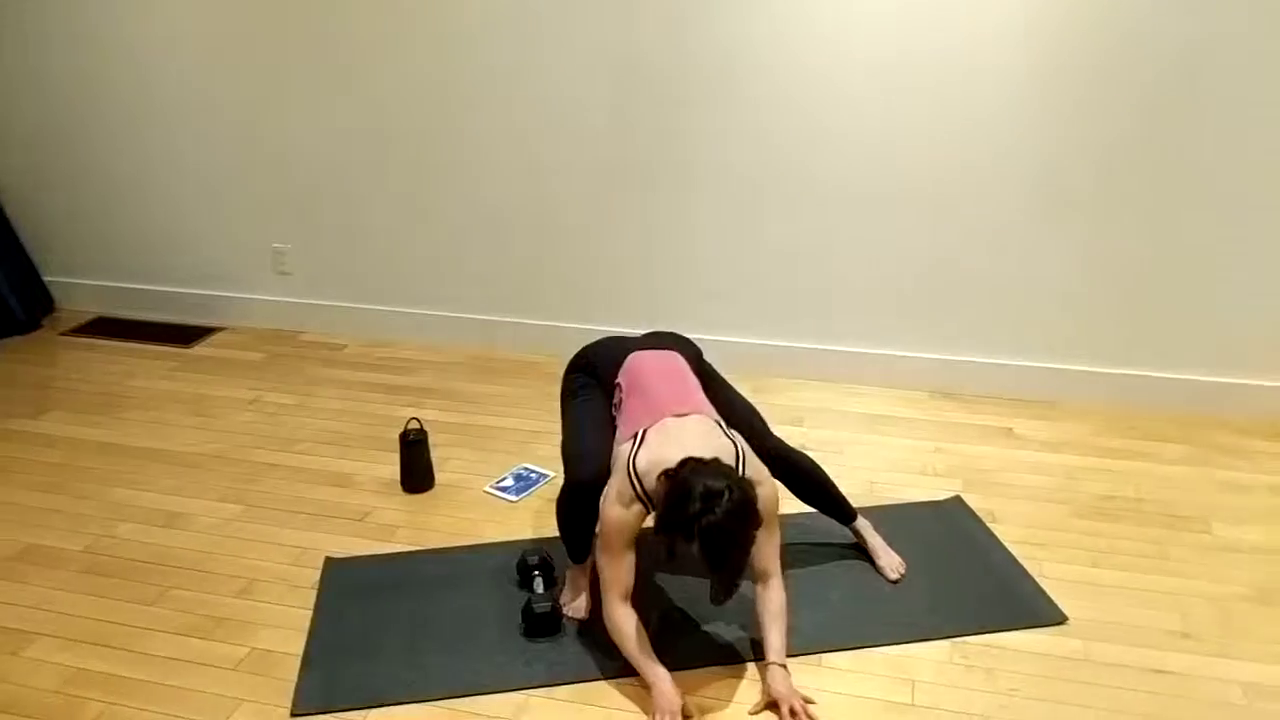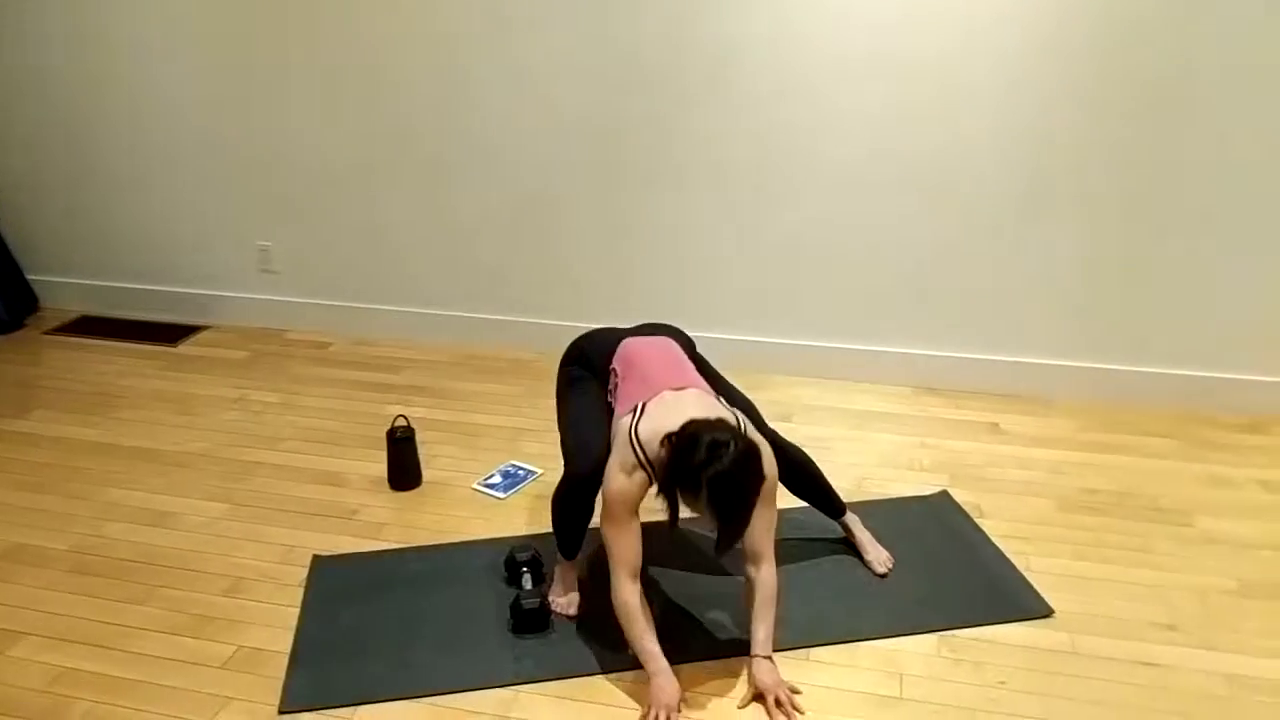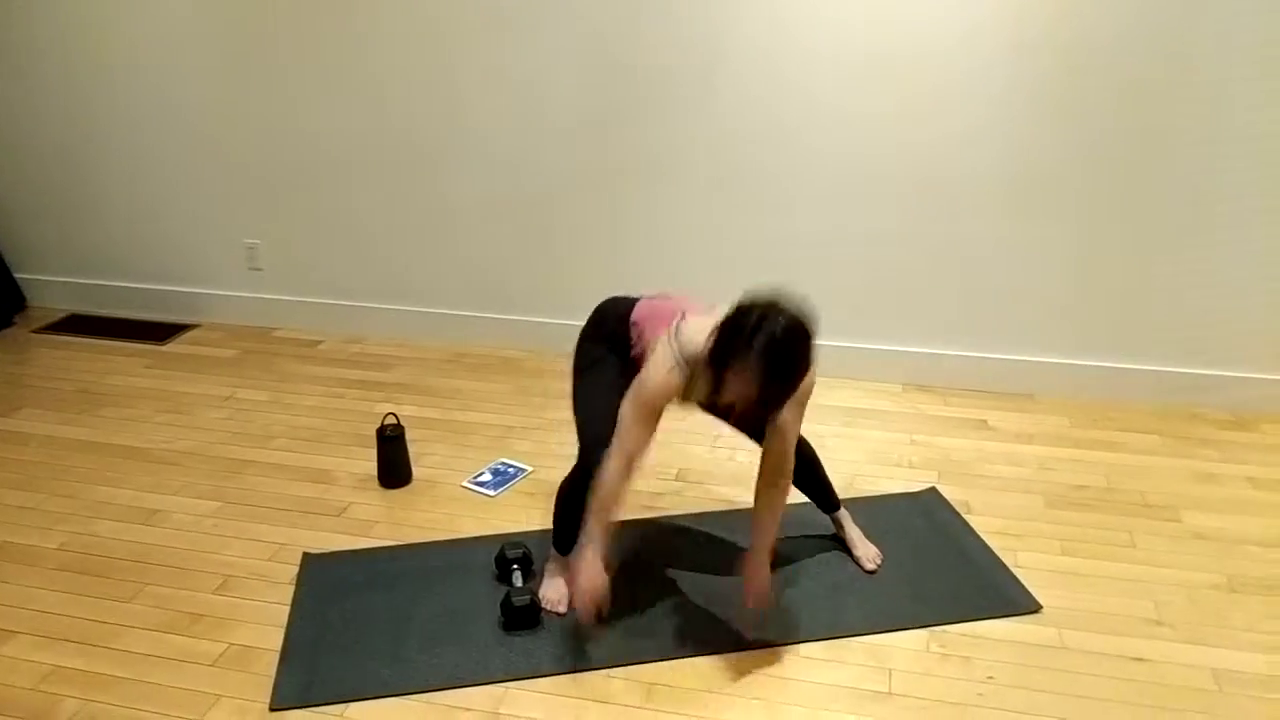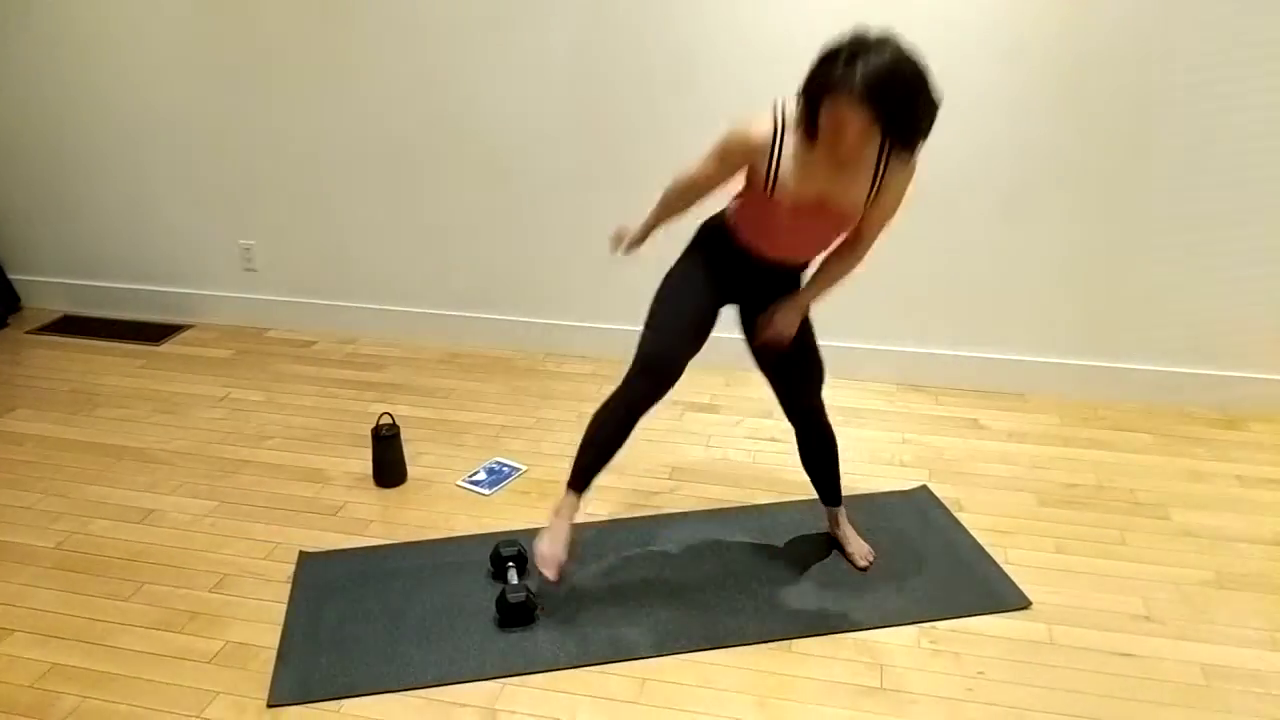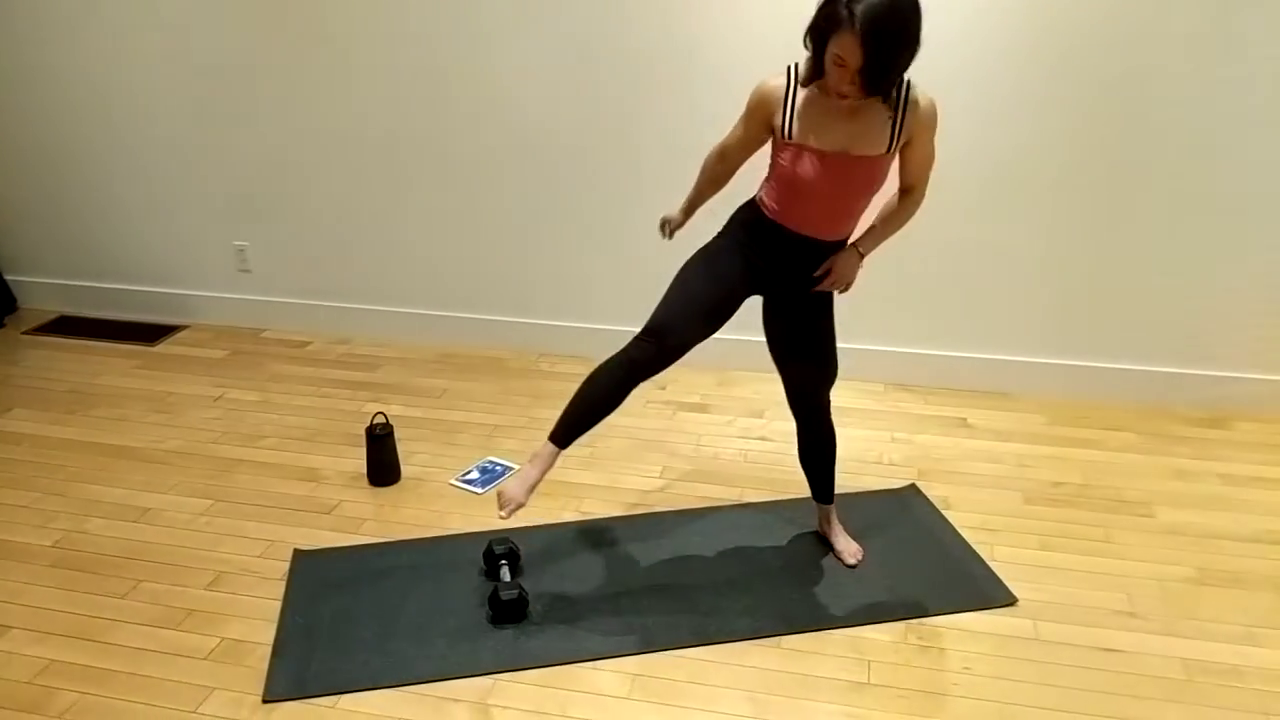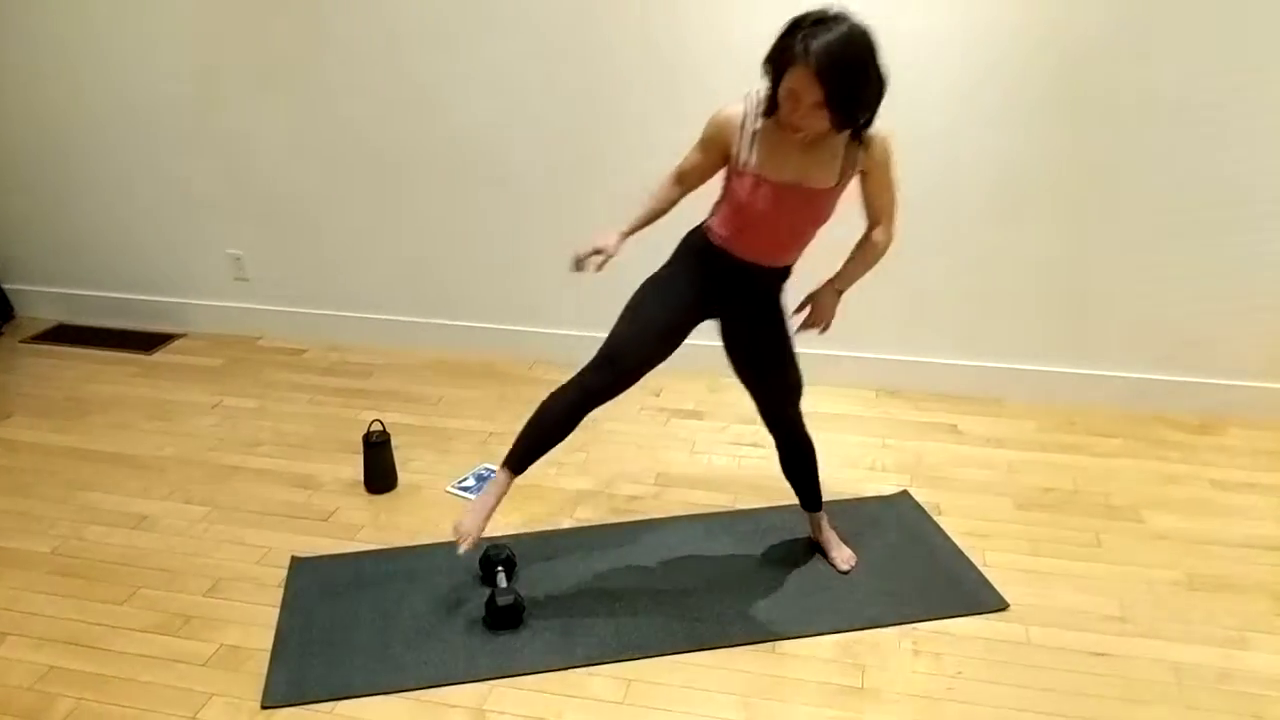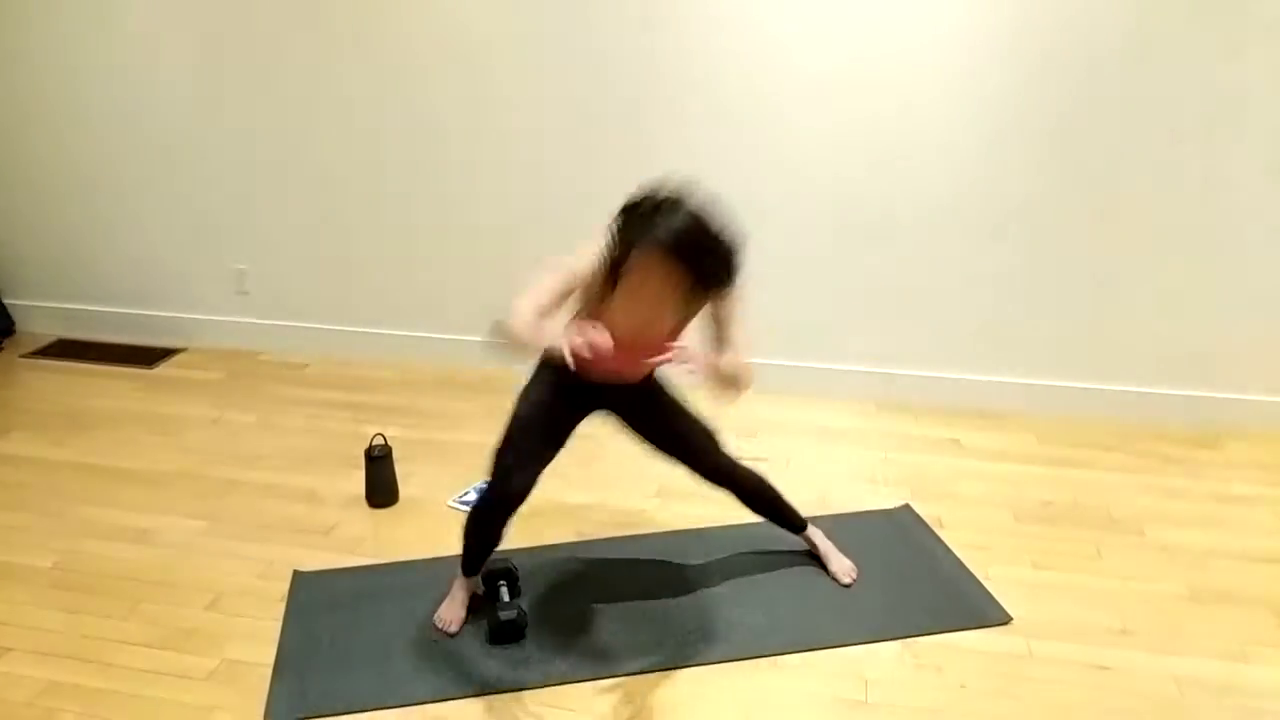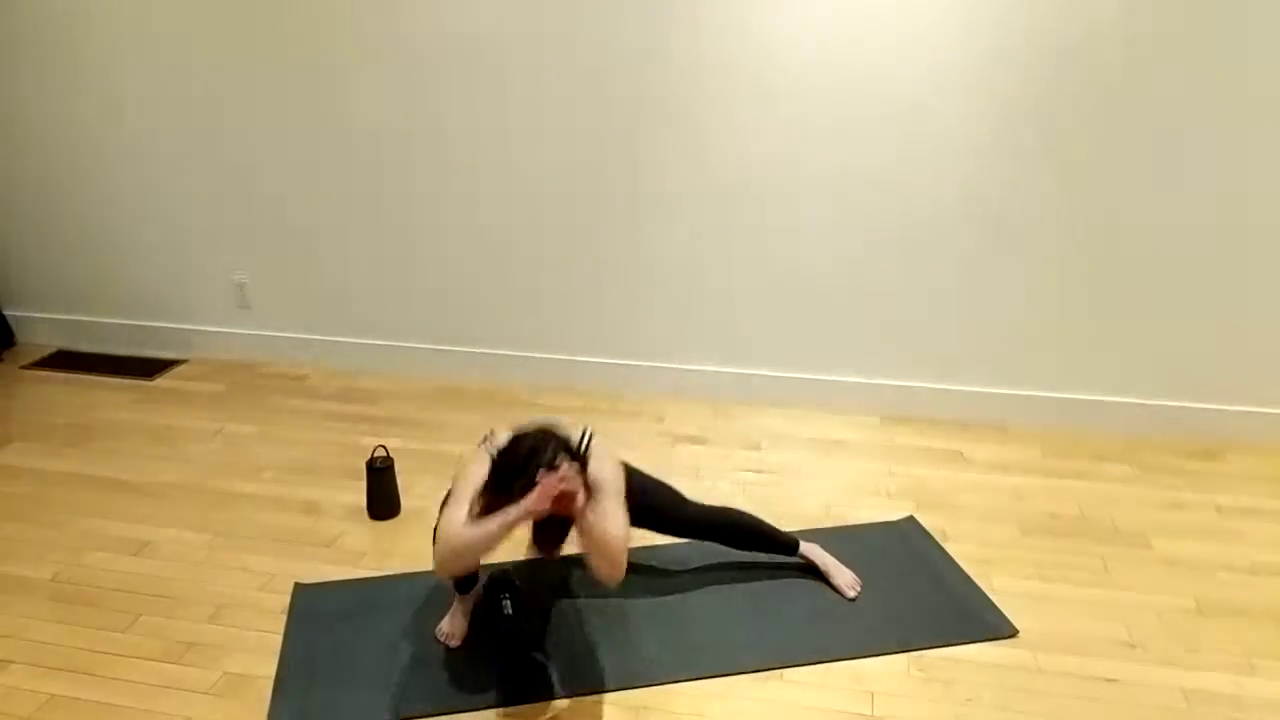
dt=0.3s
person 1, frame 1
left shoulder: (756, 481)
right shoulder: (627, 493)
left elbow: (768, 577)
right elbow: (616, 604)
left wrist: (776, 667)
right wrist: (660, 683)
left hip: (679, 356)
right hip: (599, 369)
left knee: (776, 451)
right knee: (585, 478)
left ankle: (863, 530)
right ankle: (579, 568)
person 1, frame 2
left shoulder: (755, 457)
right shoulder: (630, 463)
left elbow: (761, 563)
right elbow: (625, 582)
left wrist: (762, 658)
right wrist: (659, 674)
left hip: (673, 346)
right hip: (594, 360)
right knee: (584, 473)
left ankle: (852, 525)
right ankle: (567, 564)
person 1, frame 3
left shoulder: (793, 371)
right shoulder: (670, 364)
left elbow: (778, 466)
right elbow: (617, 463)
left wrist: (760, 557)
right wrist: (590, 555)
right hip: (615, 331)
left knee: (787, 444)
right knee: (593, 459)
left ankle: (841, 522)
right ankle: (559, 559)
person 1, frame 4
left shoulder: (895, 165)
right shoulder: (762, 138)
left elbow: (858, 242)
right elbow: (693, 182)
left wrist: (800, 302)
right wrist: (641, 230)
left hip: (779, 282)
right hip: (715, 260)
left knee: (804, 405)
right knee: (646, 381)
left ankle: (837, 519)
right ankle: (567, 507)
person 1, frame 5
left shoulder: (915, 113)
right shoulder: (778, 95)
left elbow: (911, 194)
right elbow: (727, 157)
left wrist: (856, 251)
right wrist: (684, 212)
left hip: (809, 269)
right hip: (748, 243)
left knee: (812, 403)
right knee: (649, 349)
left ankle: (827, 518)
right ankle: (541, 460)
person 1, frame 6
left shoulder: (866, 147)
right shoulder: (736, 123)
left elbow: (881, 229)
right elbow: (682, 179)
left wrist: (836, 288)
right wrist: (623, 233)
left hip: (760, 293)
right hip: (697, 268)
left knee: (784, 415)
right knee: (603, 377)
left ankle: (819, 523)
right ankle: (498, 486)
person 1, frame 7
left shoulder: (711, 289)
right shoulder: (599, 266)
left elbow: (738, 378)
right elbow: (517, 320)
left wrist: (713, 363)
right wrist: (557, 335)
left hip: (635, 386)
right hip: (563, 382)
left knee: (720, 468)
right knee: (506, 491)
left ankle: (812, 536)
right ankle: (467, 582)
person 1, frame 8
left shoulder: (599, 467)
right shoulder: (487, 465)
left elbow: (614, 570)
right elbow: (447, 555)
left wrist: (583, 506)
right wrist: (520, 511)
right hip: (512, 485)
left knee: (693, 517)
right knee: (455, 560)
left ankle: (809, 552)
right ankle: (467, 598)
